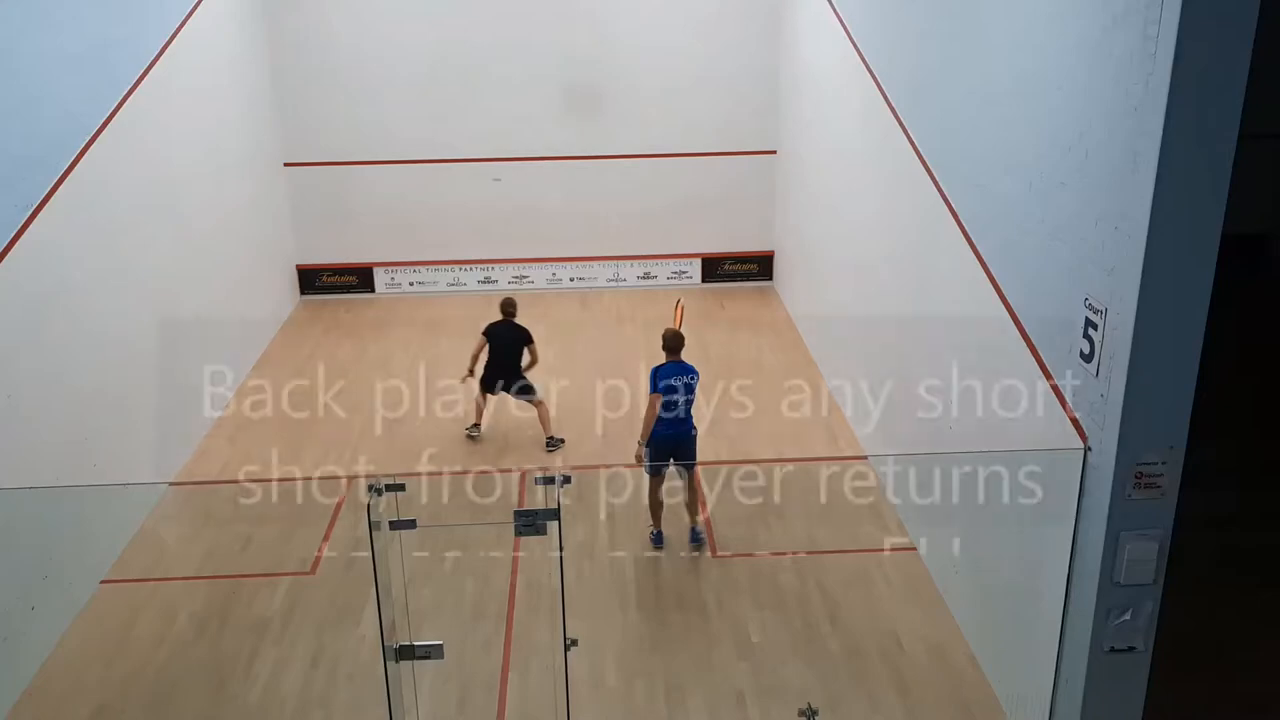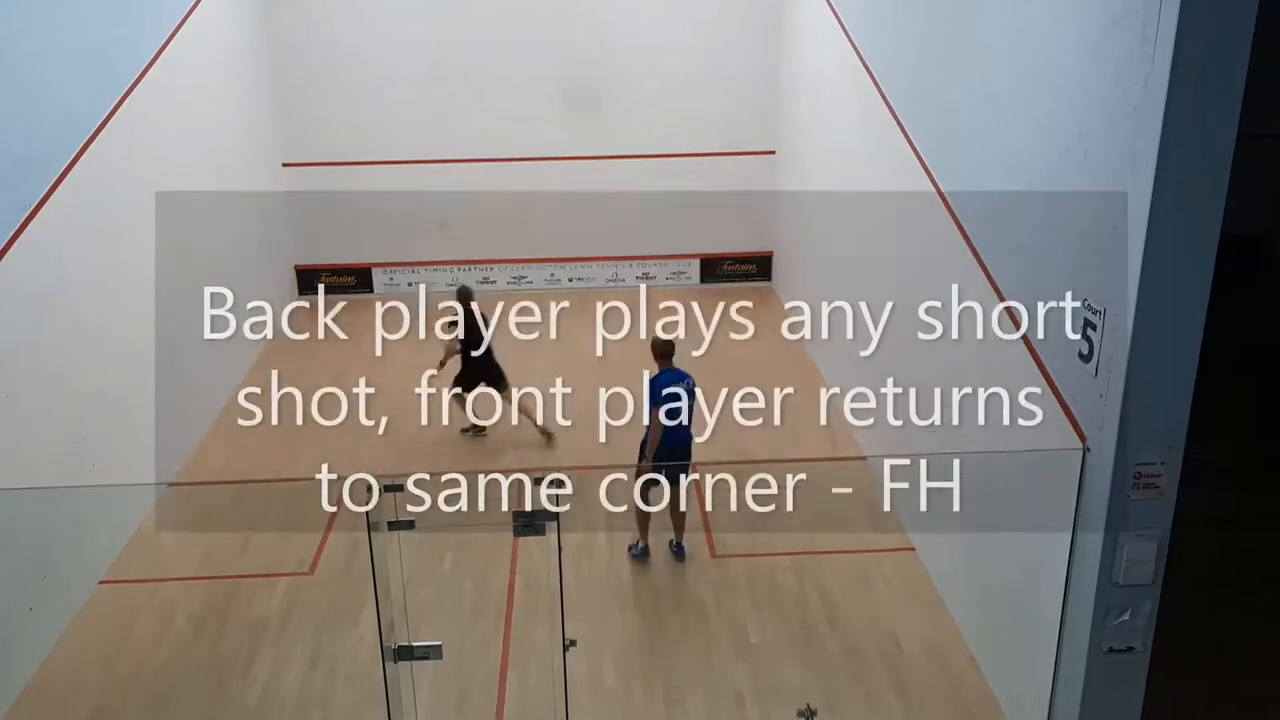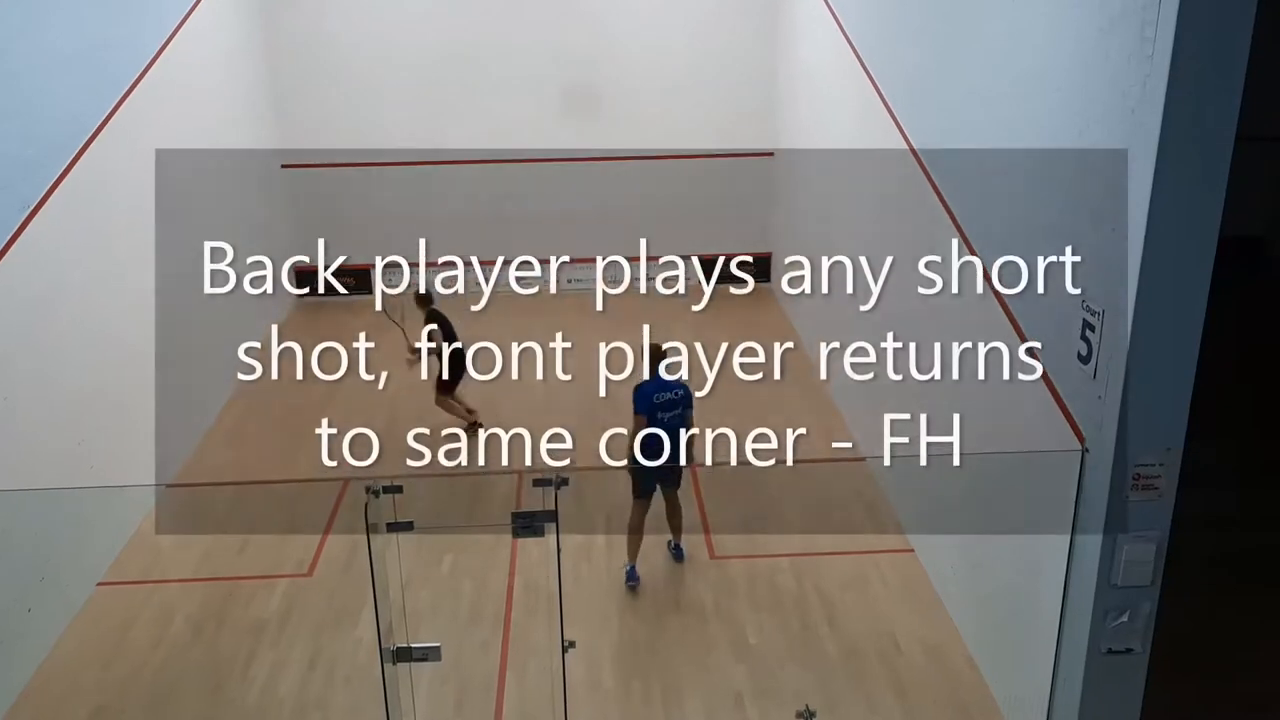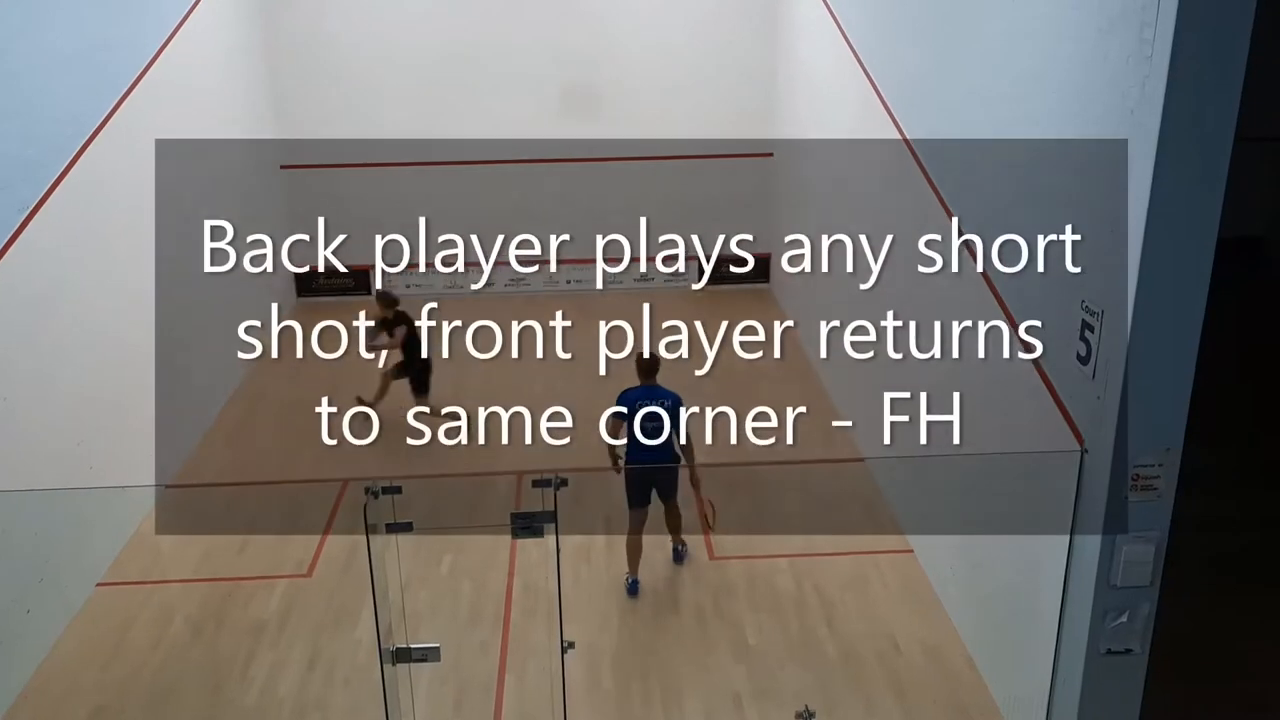
dt=0.2s
person 1, frame 1
left shoulder: (660, 372)
right shoulder: (693, 373)
left elbow: (653, 408)
left wrist: (642, 443)
left hip: (660, 437)
right hip: (685, 434)
left knee: (656, 483)
right knee: (689, 481)
left ankle: (657, 532)
right ankle: (695, 529)
person 1, frame 2
left shoulder: (657, 382)
right shoulder: (688, 380)
left elbow: (656, 422)
left wrist: (648, 458)
left hip: (658, 447)
right hip: (682, 444)
left knee: (644, 491)
right knee: (677, 493)
left ankle: (641, 545)
right ankle: (679, 544)
person 1, frame 3
left shoulder: (643, 389)
right shoulder: (683, 388)
left elbow: (639, 429)
right elbow: (689, 423)
left wrist: (632, 457)
right wrist: (687, 451)
left hip: (648, 455)
right hip: (674, 453)
left knee: (639, 510)
right knee: (672, 498)
left ankle: (632, 568)
right ankle: (677, 546)
person 1, frame 4
left shoulder: (628, 397)
right shoulder: (673, 399)
left elbow: (612, 432)
right elbow: (683, 438)
left wrist: (614, 458)
right wrist: (693, 470)
left hip: (637, 464)
right hip: (666, 462)
left knee: (636, 522)
right knee: (671, 505)
left ankle: (632, 579)
right ankle: (678, 549)
